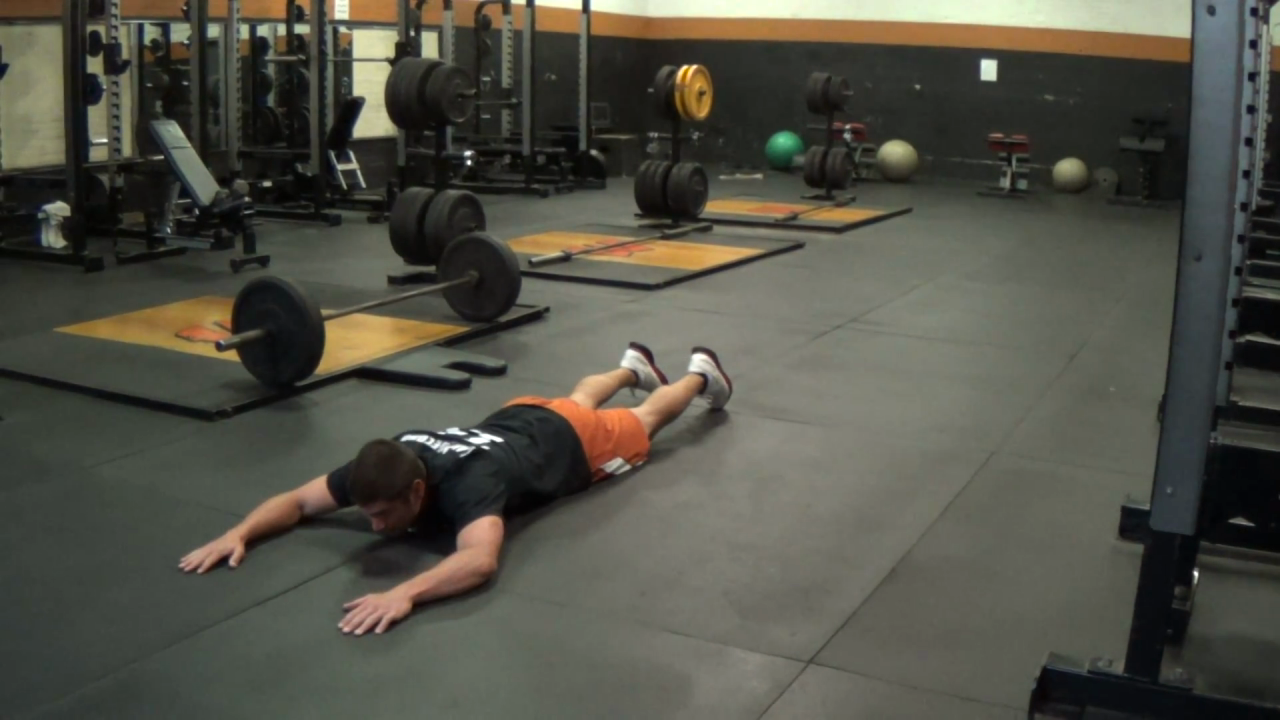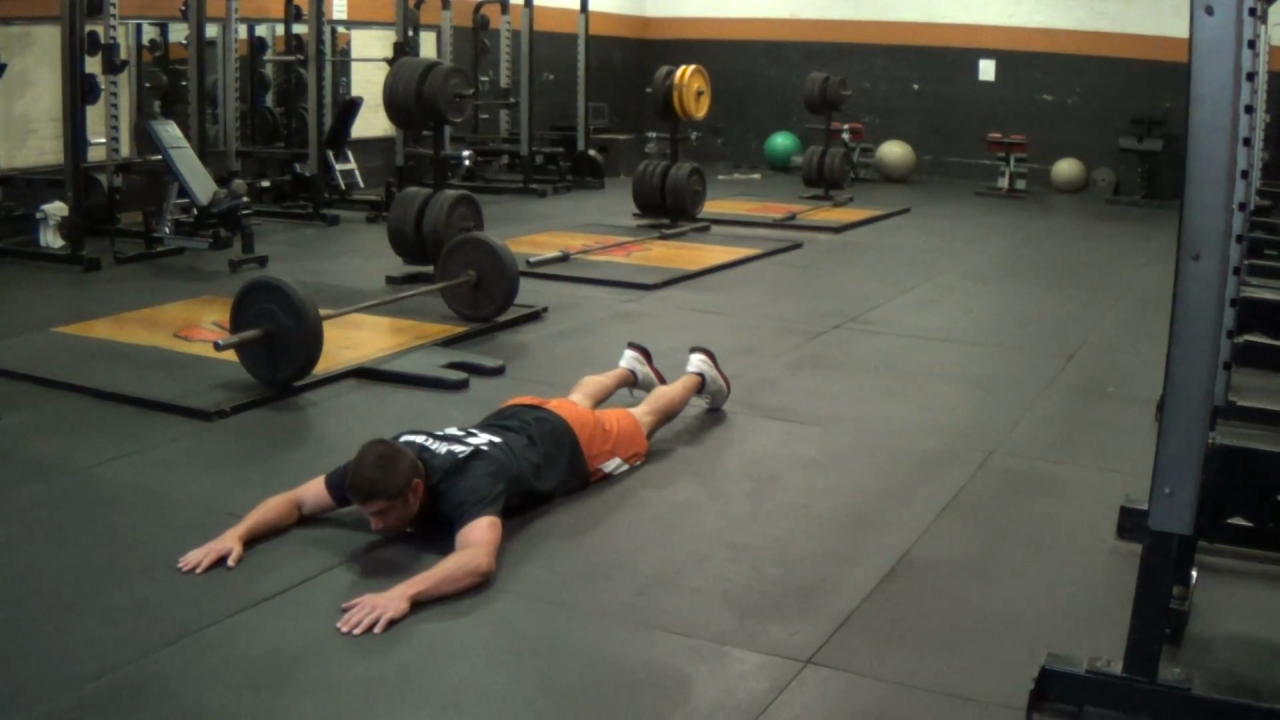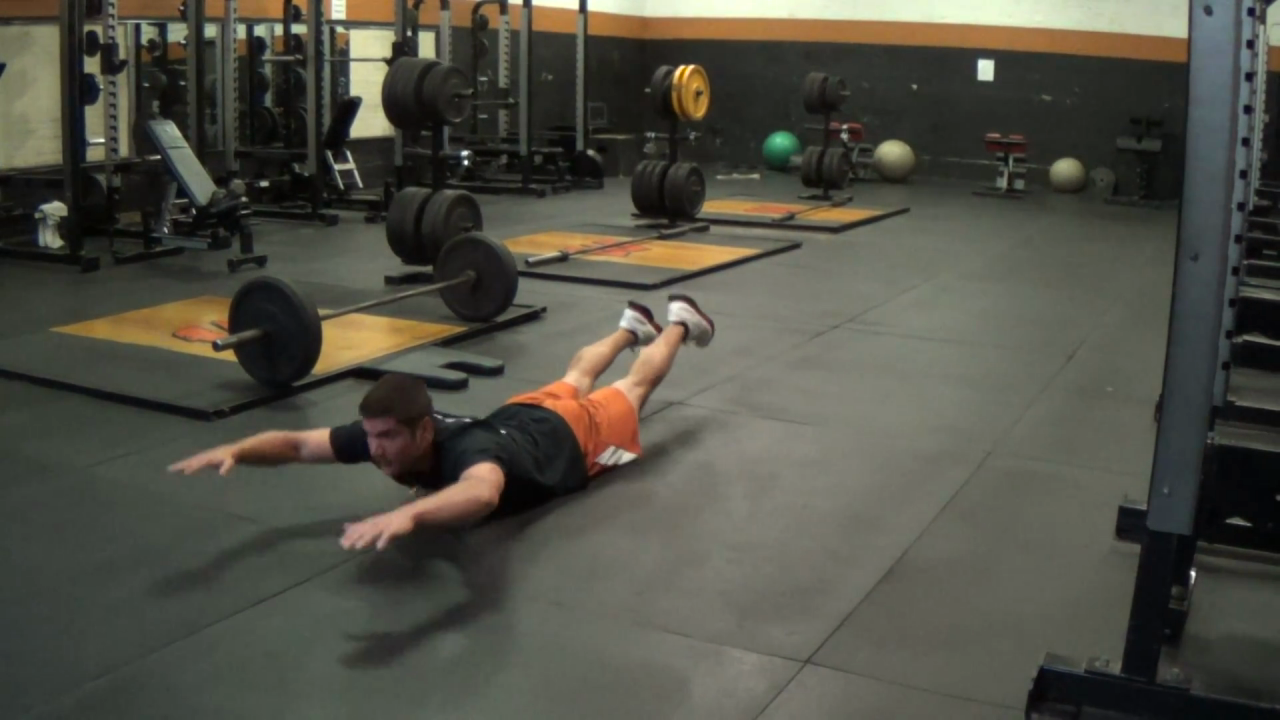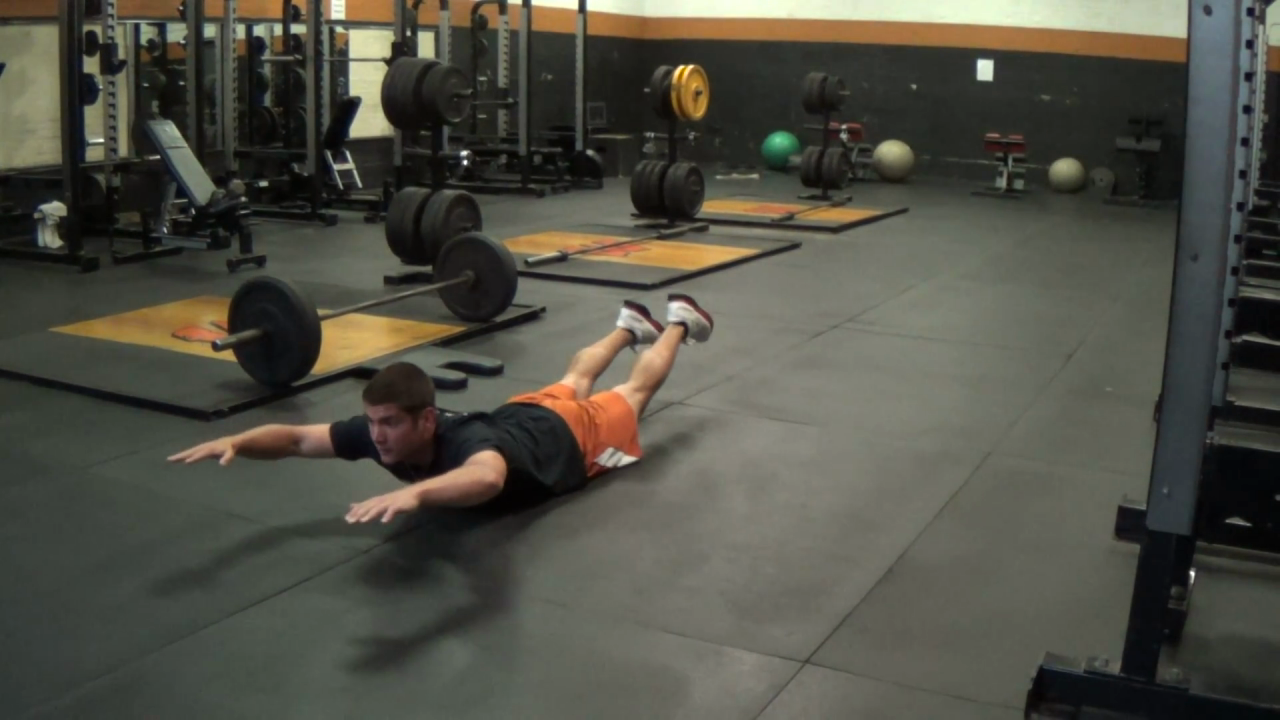
dt=0.4s
person 1, frame 1
left shoulder: (467, 484)
right shoulder: (388, 460)
left elbow: (481, 560)
right elbow: (298, 500)
left wrist: (404, 593)
right wrist: (238, 533)
left hip: (569, 443)
right hip: (516, 421)
left knee: (642, 421)
right knee: (579, 398)
left ankle: (701, 373)
right ankle: (634, 366)
person 1, frame 2
left shoulder: (465, 484)
right shoulder: (383, 463)
left elbow: (479, 560)
right elbow: (296, 500)
left wrist: (402, 593)
right wrist: (236, 533)
left hip: (566, 443)
right hip: (513, 421)
left knee: (640, 420)
right knee: (577, 397)
left ankle: (699, 373)
right ankle: (632, 366)
person 1, frame 3
left shoulder: (465, 449)
right shoulder: (379, 431)
left elbow: (484, 494)
right elbow: (296, 443)
left wrist: (406, 513)
right wrist: (233, 450)
left hip: (570, 439)
right hip: (519, 418)
left knee: (631, 390)
right knee: (575, 379)
left ankle: (680, 323)
right ankle: (631, 327)
person 1, frame 4
left shoulder: (463, 443)
right shoulder: (378, 430)
left elbow: (489, 478)
right elbow: (295, 438)
left wrist: (415, 491)
right wrist: (234, 441)
left hip: (568, 439)
right hip: (519, 416)
left knee: (631, 396)
right knee: (573, 381)
left ankle: (678, 322)
right ankle: (631, 327)
